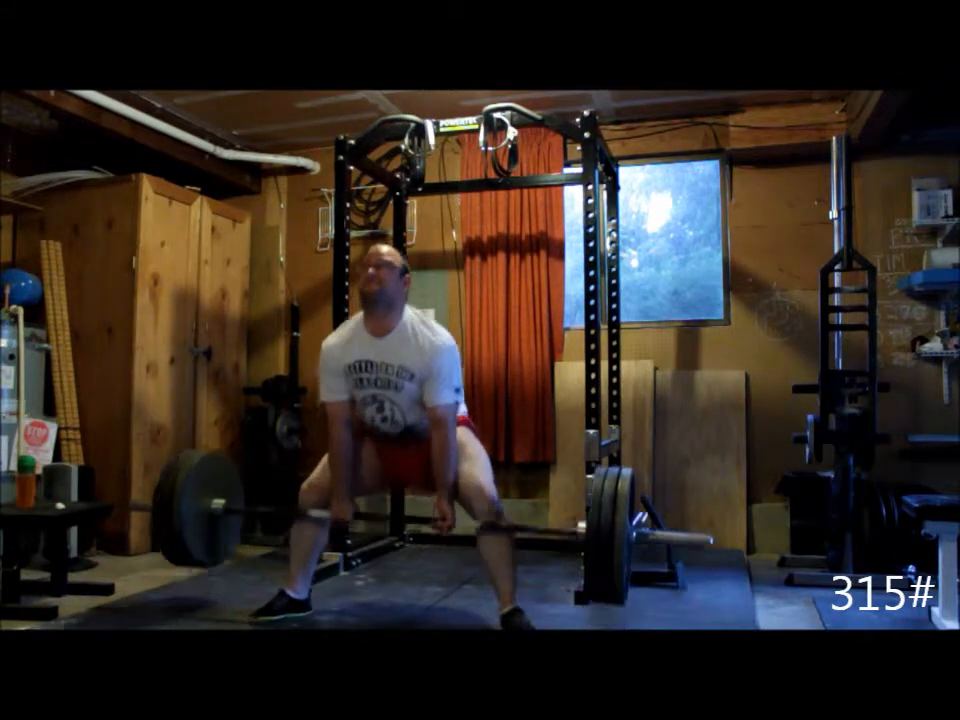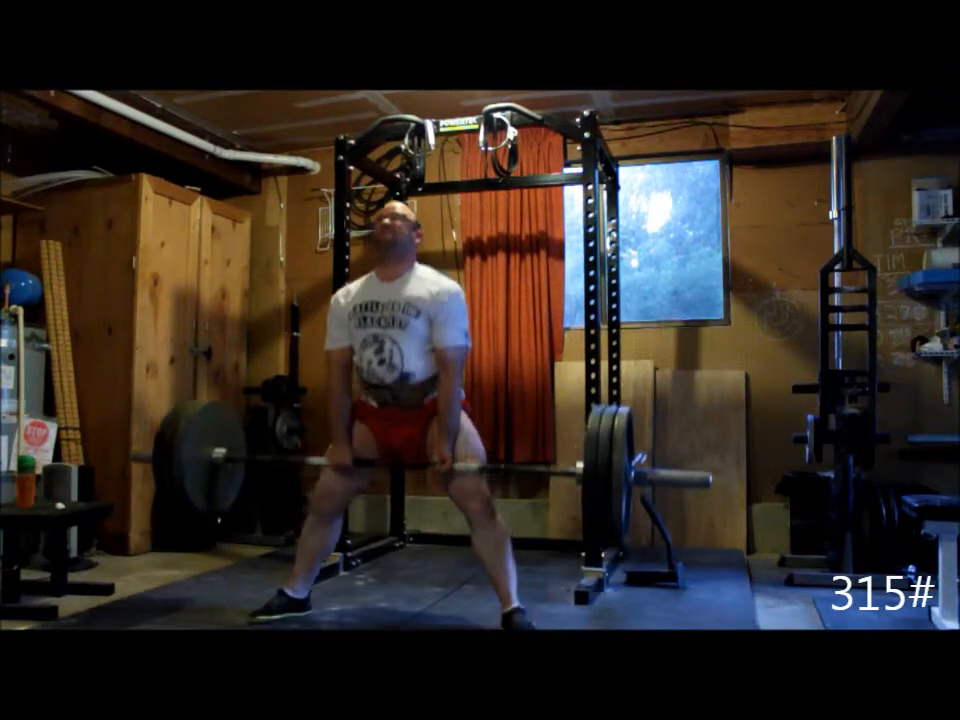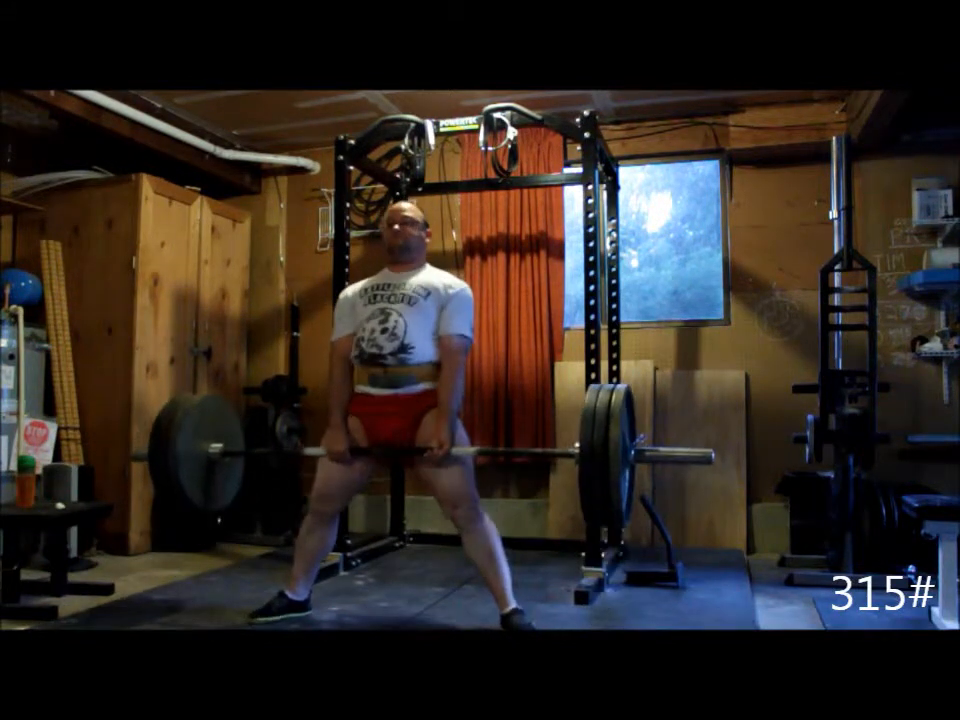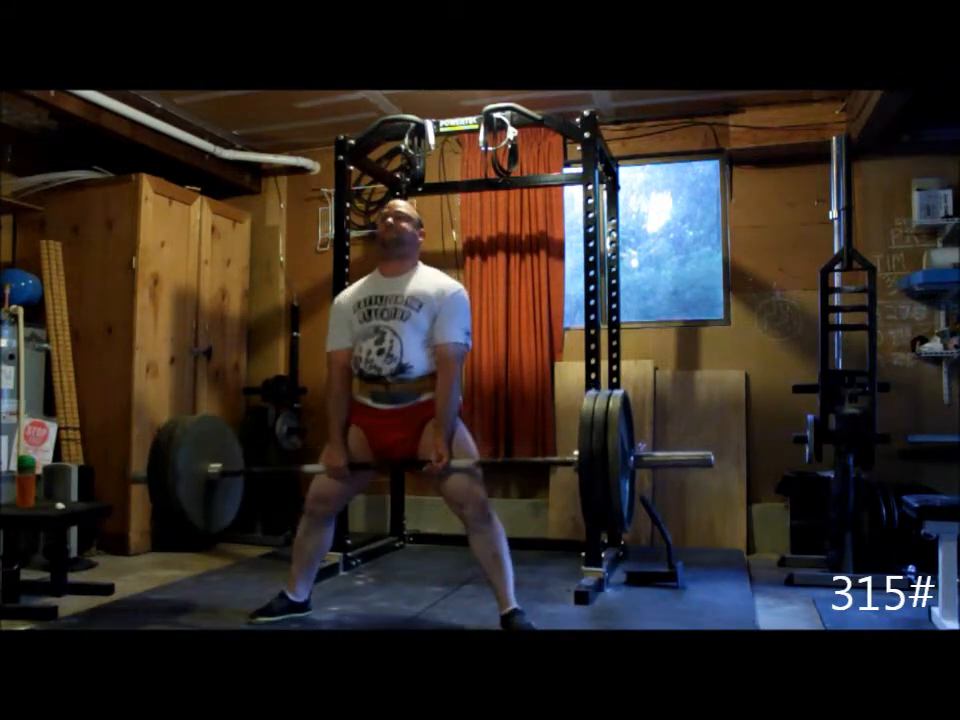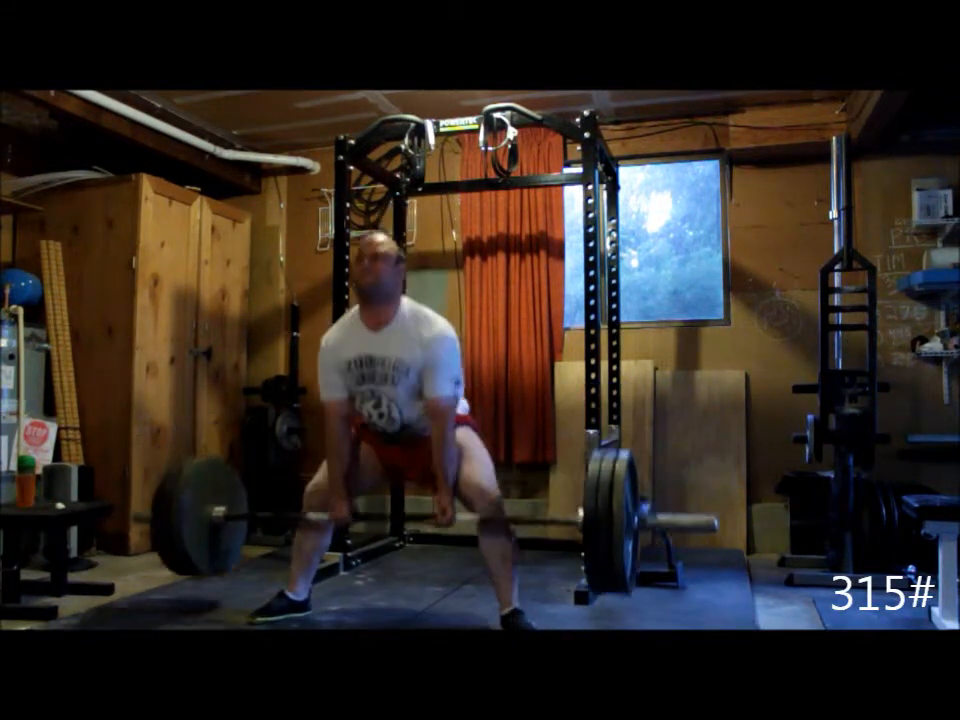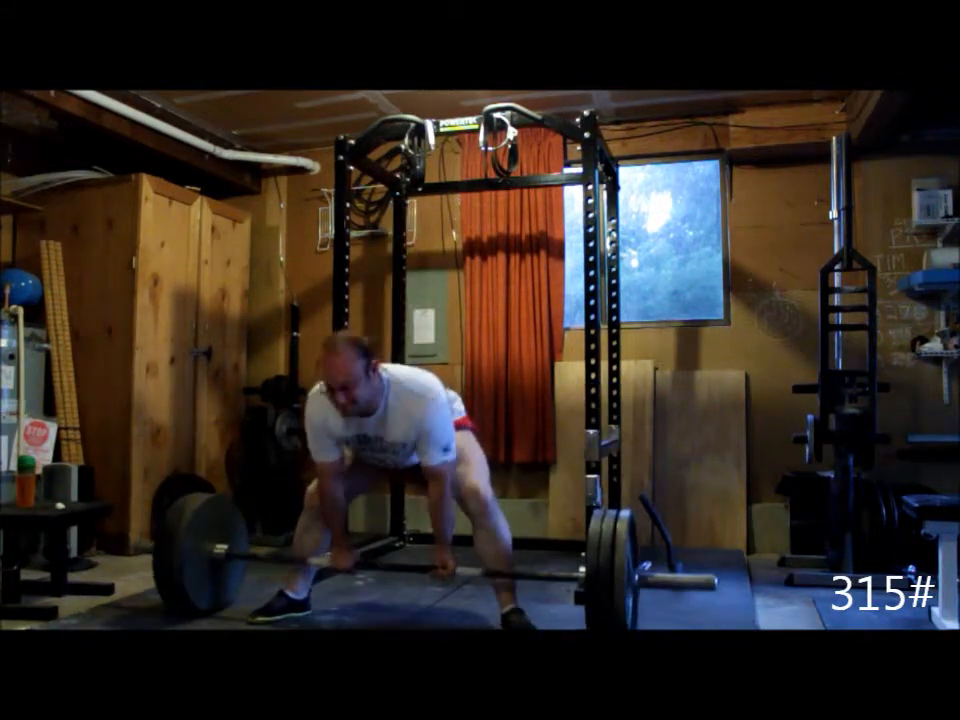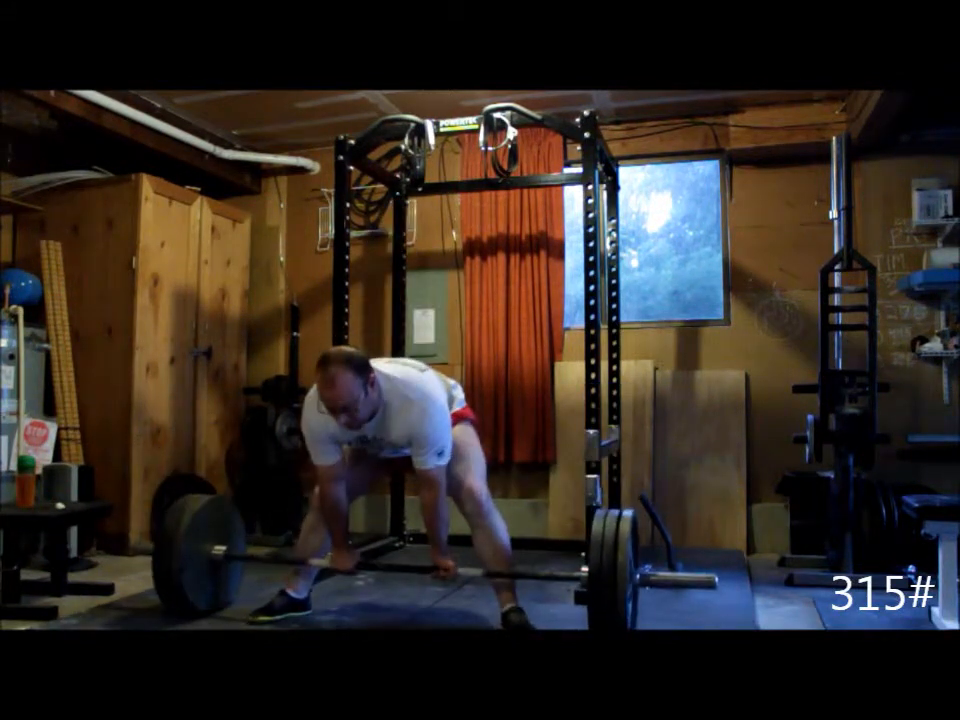
dt=0.4s
person 1, frame 1
left shoulder: (434, 343)
right shoulder: (337, 345)
left elbow: (442, 426)
right elbow: (340, 425)
left wrist: (443, 497)
right wrist: (341, 495)
left hip: (436, 432)
right hip: (376, 436)
left knee: (484, 503)
right knee: (311, 495)
left ankle: (510, 610)
right ankle: (295, 595)
person 1, frame 2
left shoulder: (442, 292)
right shoulder: (346, 298)
left elbow: (450, 370)
right elbow: (338, 372)
left wrist: (446, 440)
right wrist: (340, 441)
left hip: (431, 410)
right hip: (372, 413)
left knee: (477, 503)
right knee: (324, 501)
left ankle: (512, 609)
right ankle: (294, 595)
person 1, frame 3
left shoulder: (450, 288)
right shoulder: (355, 294)
left elbow: (455, 359)
right elbow: (340, 360)
left wrist: (445, 424)
right wrist: (337, 426)
left hip: (423, 405)
right hip: (364, 406)
left knee: (465, 510)
right knee: (322, 504)
left ankle: (510, 610)
right ankle: (295, 595)
person 1, frame 4
left shoulder: (444, 290)
right shoulder: (349, 299)
left elbow: (449, 366)
right elbow: (339, 372)
left wrist: (442, 436)
right wrist: (336, 441)
left hip: (427, 411)
right hip: (368, 414)
left knee: (474, 505)
right knee: (319, 501)
left ankle: (511, 611)
right ankle: (295, 596)
person 1, frame 5
left shoulder: (432, 332)
right shoulder: (335, 340)
left elbow: (441, 419)
right elbow: (337, 421)
left wrist: (444, 490)
right wrist: (339, 493)
left hip: (441, 429)
right hip: (376, 436)
left knee: (486, 498)
right knee: (317, 496)
left ankle: (511, 612)
right ankle: (294, 596)
person 1, frame 6
left shoulder: (423, 400)
right shoulder: (318, 407)
left elbow: (439, 482)
right elbow: (331, 480)
left wrist: (442, 547)
right wrist: (340, 545)
left hip: (445, 426)
left knee: (479, 497)
right knee: (316, 496)
left ankle: (510, 610)
right ankle: (295, 595)
person 1, frame 7
left shoulder: (423, 402)
right shoulder: (315, 410)
left elbow: (432, 486)
right elbow: (332, 484)
left wrist: (439, 552)
right wrist: (340, 547)
left hip: (446, 415)
left knee: (475, 497)
right knee: (320, 497)
left ankle: (511, 608)
right ankle: (296, 594)
